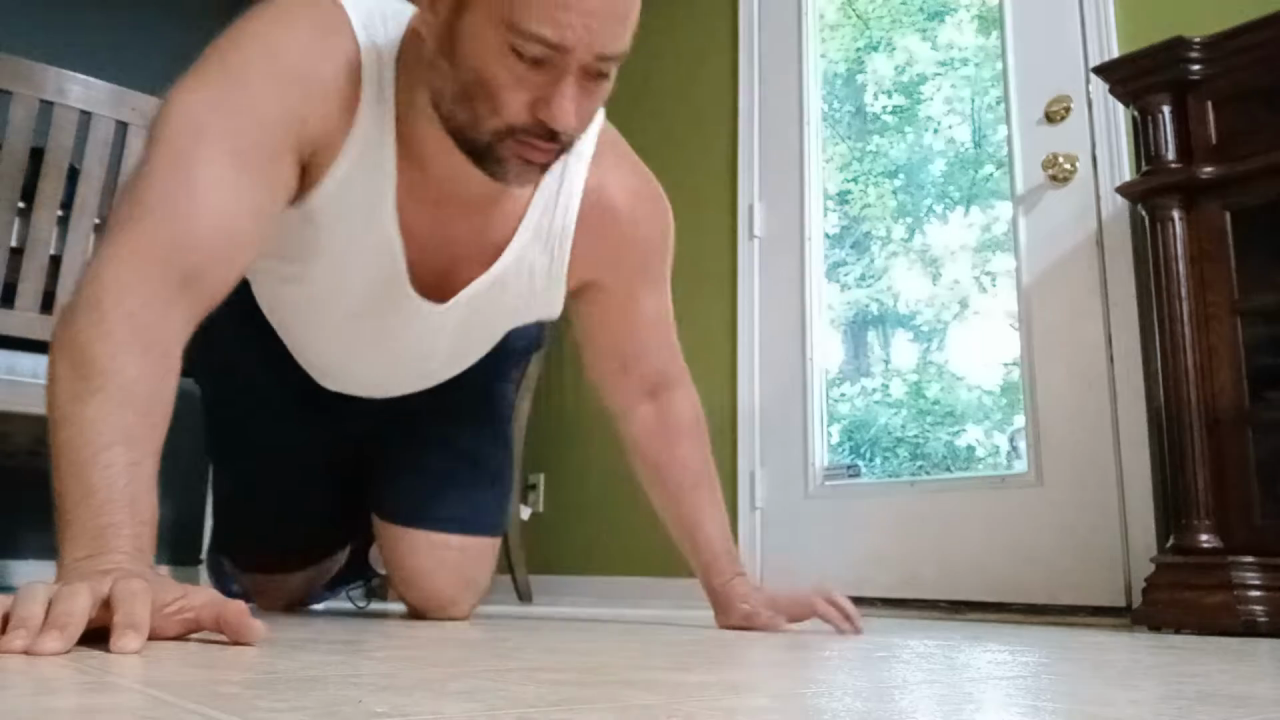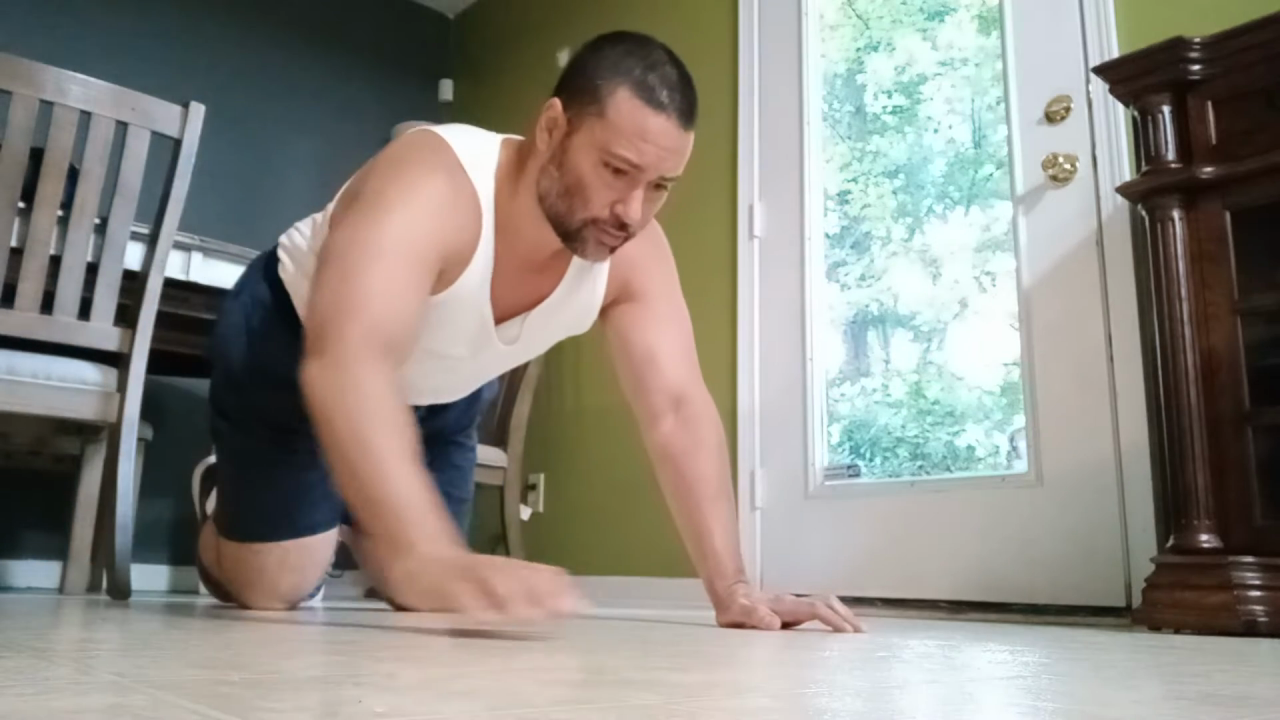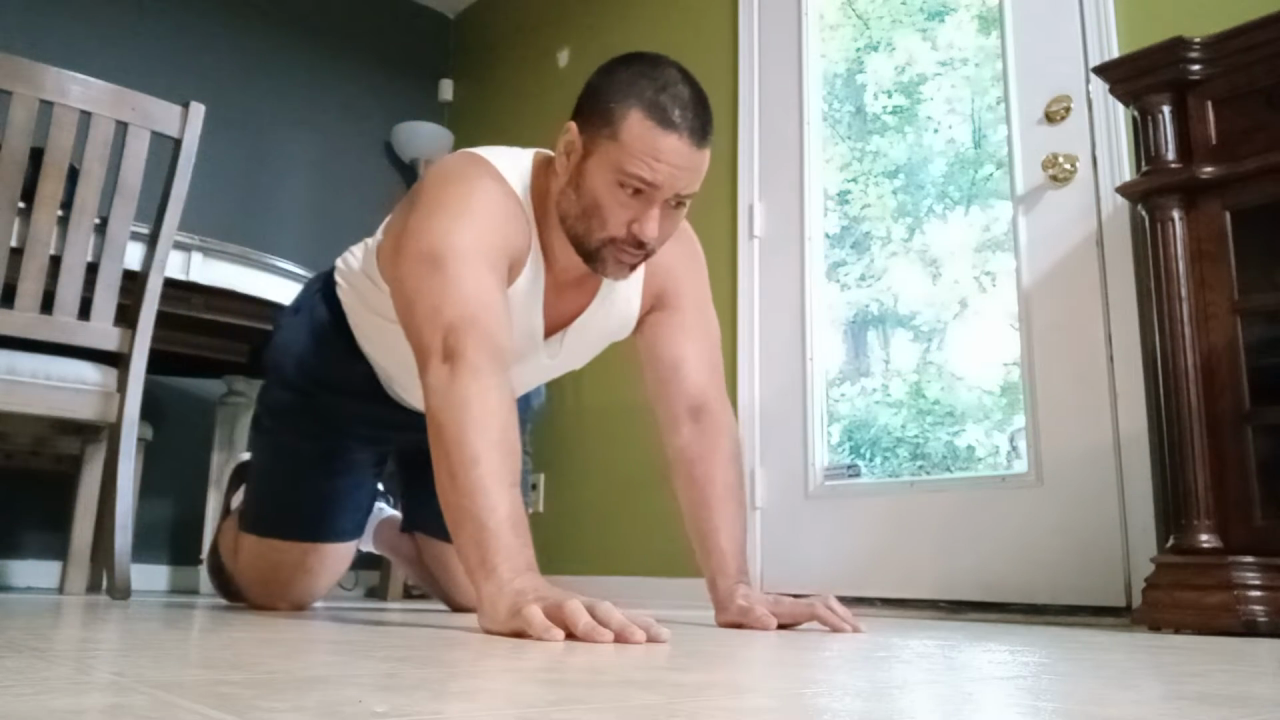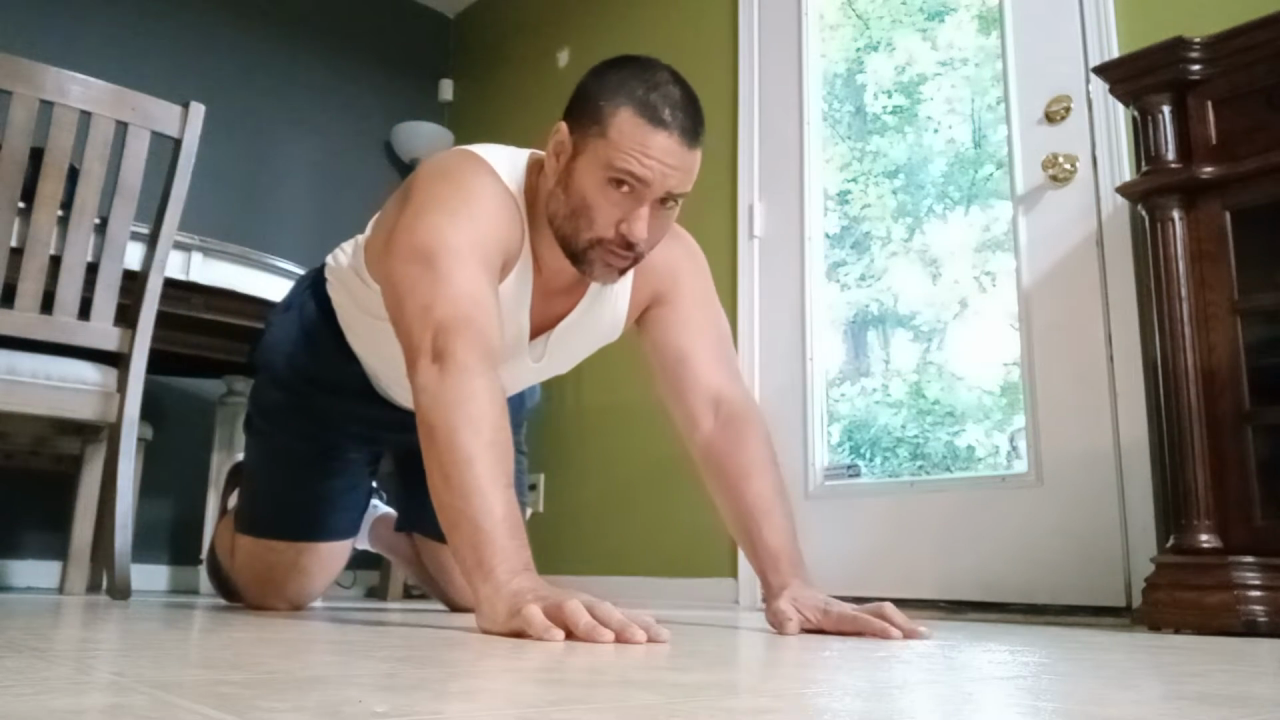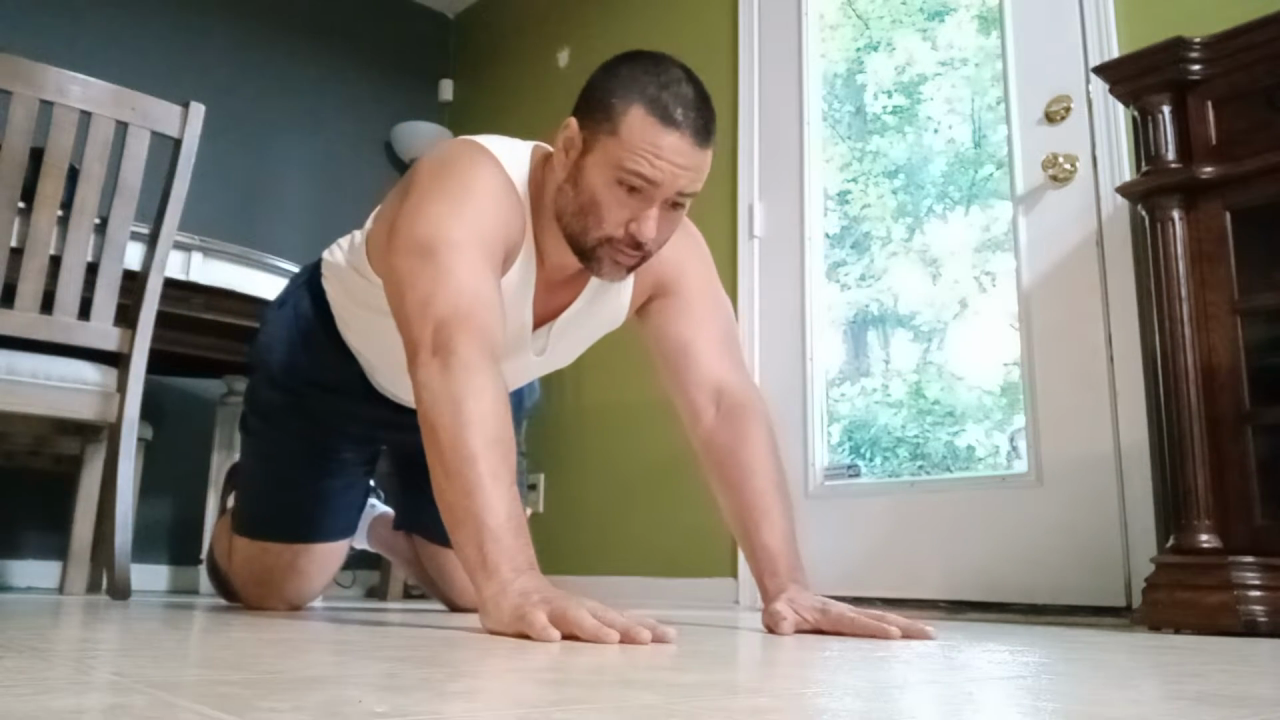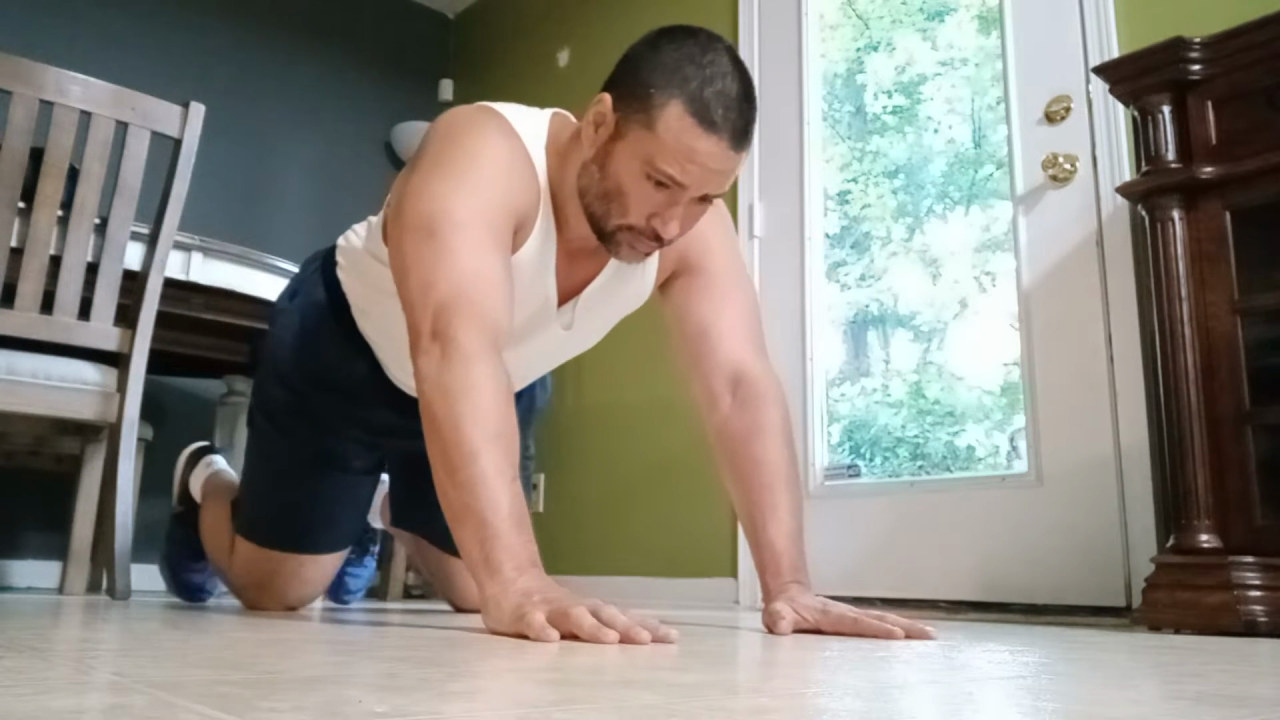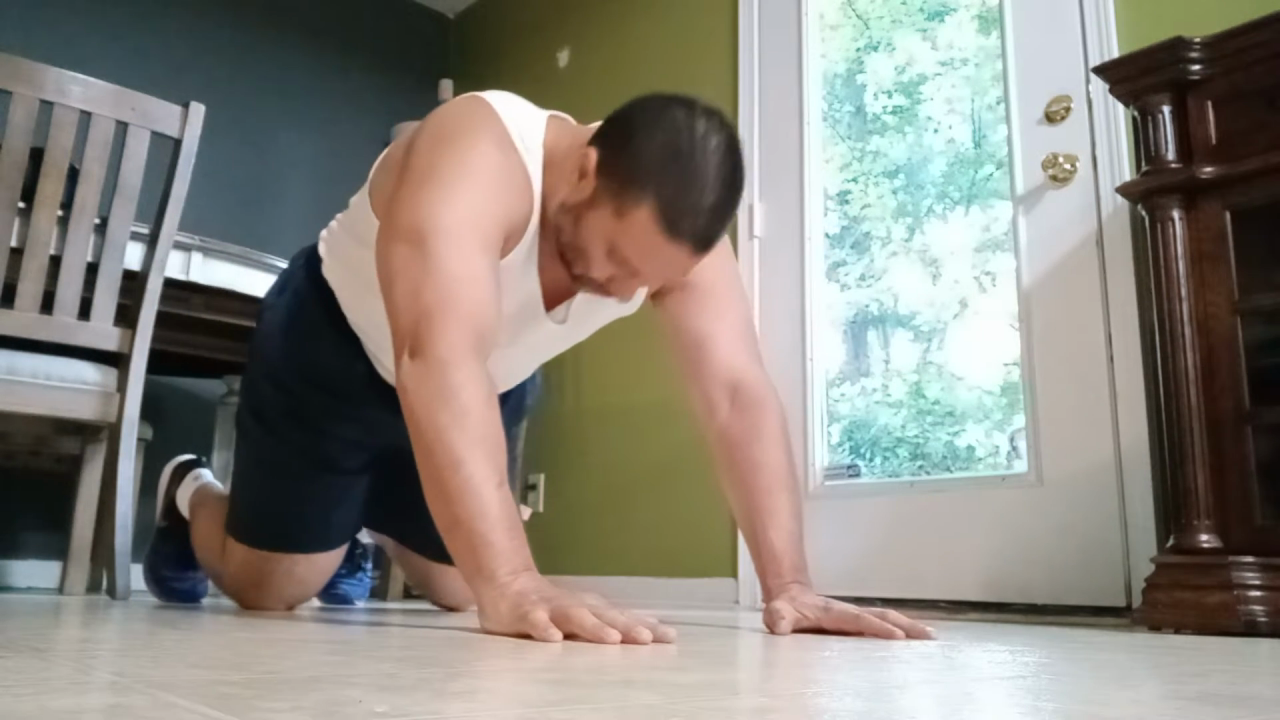
dt=0.7s
person 1, frame 1
left shoulder: (616, 206)
left elbow: (653, 397)
right elbow: (143, 293)
left wrist: (729, 585)
right wrist: (107, 564)
left hip: (457, 375)
right hip: (280, 349)
left knee: (442, 597)
right knee: (274, 586)
left ankle: (376, 535)
right ankle: (341, 543)
person 1, frame 2
left shoulder: (635, 254)
right shoulder: (432, 187)
left elbow: (677, 411)
right elbow: (347, 361)
left wrist: (732, 590)
right wrist: (440, 560)
left hip: (438, 393)
right hip: (290, 335)
left knee: (425, 599)
right knee: (269, 587)
left ankle: (360, 516)
right ankle: (227, 496)
person 1, frame 3
left shoulder: (672, 262)
right shoulder: (474, 202)
left elbow: (699, 418)
right elbow: (463, 371)
left wrist: (733, 590)
right wrist: (511, 585)
left hip: (492, 395)
right hip: (344, 361)
left knee: (473, 589)
right knee: (281, 589)
left ankle: (396, 532)
right ankle: (252, 499)
person 1, frame 4
left shoulder: (667, 264)
right shoulder: (465, 200)
left elbow: (721, 413)
right elbow: (451, 369)
left wrist: (787, 585)
right wrist: (510, 585)
left hip: (484, 391)
right hip: (334, 358)
left knee: (470, 586)
right knee: (279, 588)
left ankle: (402, 531)
right ankle: (246, 498)
person 1, frame 5
left shoulder: (670, 254)
right shoulder: (469, 189)
left elbow: (724, 404)
right elbow: (453, 366)
left wrist: (786, 587)
right wrist: (515, 586)
left hip: (470, 391)
right hip: (330, 354)
left knee: (469, 590)
right knee: (278, 590)
left ankle: (382, 529)
right ankle: (245, 502)
person 1, frame 6
left shoulder: (692, 229)
right shoulder: (484, 156)
left elbow: (742, 388)
right elbow: (455, 355)
left wrist: (786, 585)
right wrist: (516, 583)
left hip: (491, 385)
right hip: (342, 350)
left knee: (473, 591)
right knee: (276, 589)
left ankle: (385, 508)
right ankle: (207, 485)
person 1, frame 7
left shoulder: (667, 227)
right shoulder: (477, 158)
left elbow: (738, 394)
right elbow: (438, 361)
left wrist: (788, 585)
right wrist: (513, 585)
left hip: (481, 384)
right hip: (334, 344)
left knee: (458, 589)
right knee: (272, 587)
left ankle: (367, 513)
right ankle: (191, 497)
